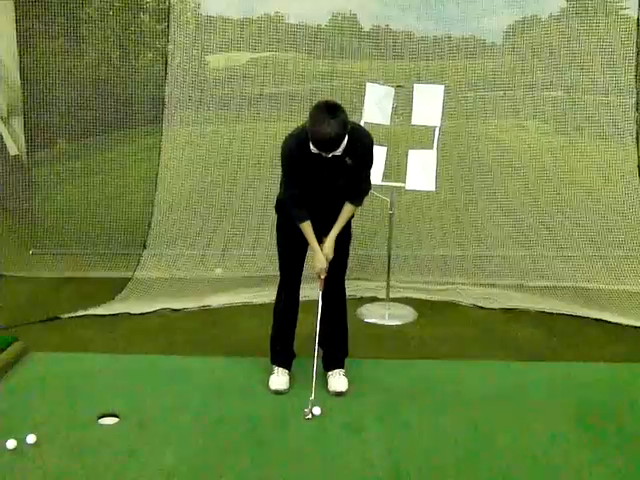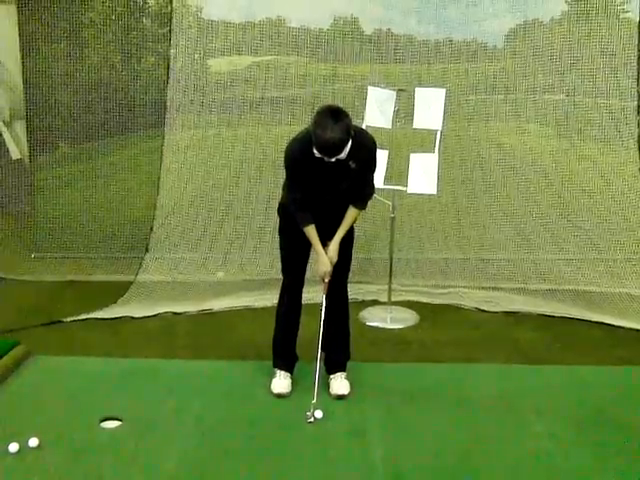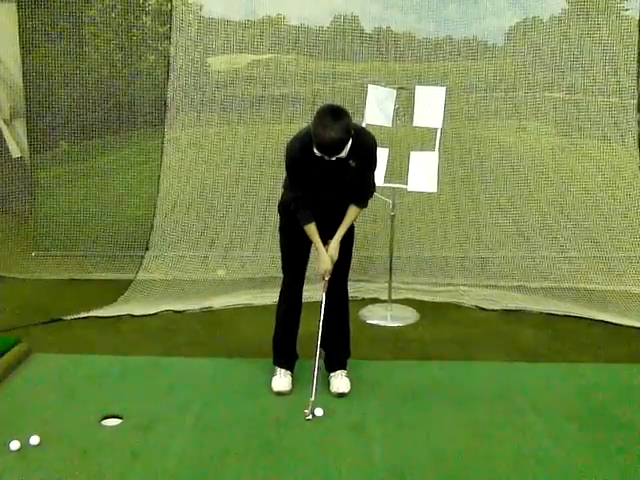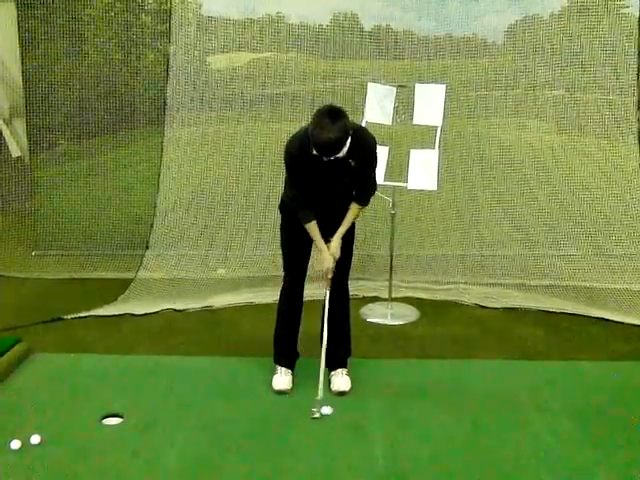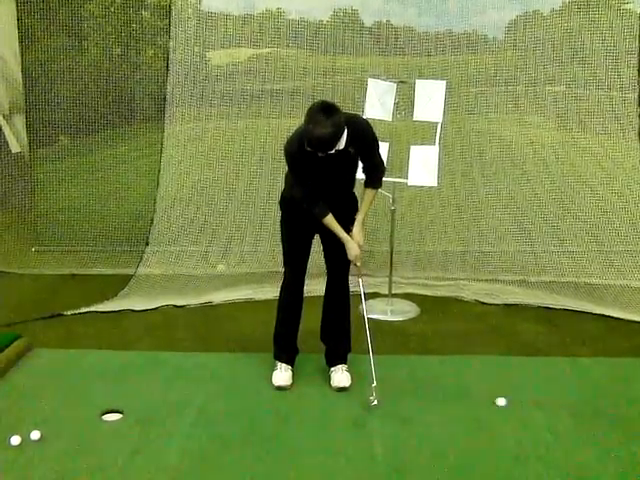
dt=0.7s
person 1, frame 1
left shoulder: (361, 141)
right shoulder: (293, 144)
left elbow: (357, 193)
right elbow: (295, 202)
left wrist: (332, 238)
right wrist: (316, 250)
left hip: (337, 214)
right hip: (294, 214)
left knee: (335, 286)
right knee: (289, 283)
left ankle: (335, 364)
right ankle: (280, 362)
person 1, frame 2
left shoulder: (365, 145)
right shoulder: (297, 148)
left elbow: (361, 197)
right elbow: (300, 206)
left wrist: (337, 241)
right wrist: (320, 253)
left hip: (340, 217)
right hip: (297, 216)
left knee: (337, 288)
right knee: (292, 285)
left ankle: (337, 367)
right ankle: (283, 365)
person 1, frame 3
left shoulder: (365, 143)
right shoulder: (298, 147)
left elbow: (361, 196)
right elbow: (300, 204)
left wrist: (337, 239)
right wrist: (320, 251)
left hip: (340, 215)
right hip: (297, 213)
left knee: (338, 286)
right knee: (292, 283)
left ankle: (337, 365)
right ankle: (283, 363)
person 1, frame 4
left shoulder: (363, 142)
right shoulder: (296, 146)
left elbow: (363, 194)
right elbow: (301, 204)
left wrist: (338, 237)
right wrist: (322, 249)
left hip: (339, 213)
right hip: (298, 213)
left knee: (339, 283)
right knee: (293, 281)
left ankle: (338, 363)
right ankle: (284, 362)
person 1, frame 5
left shoulder: (360, 130)
right shoulder: (295, 146)
left elbow: (375, 173)
right elbow: (312, 201)
left wrist: (359, 223)
right wrist: (346, 241)
left hip: (341, 205)
right hip: (299, 207)
left knee: (338, 278)
right knee: (294, 277)
left ankle: (338, 359)
right ankle: (284, 358)
